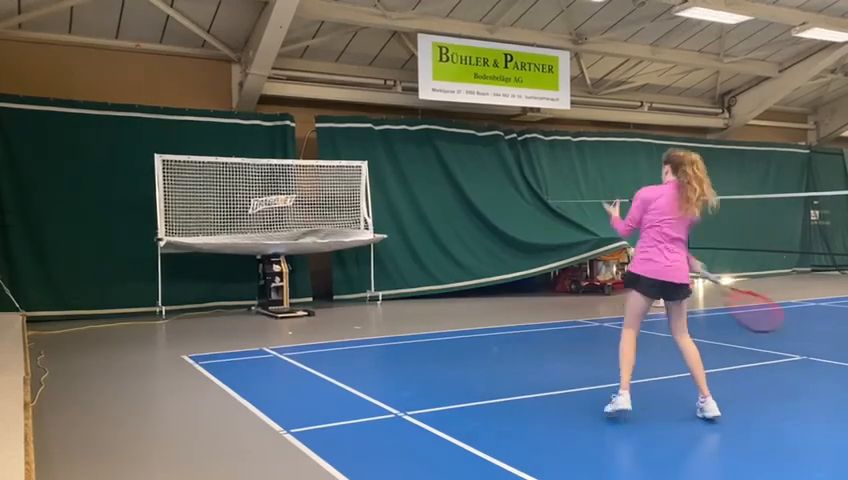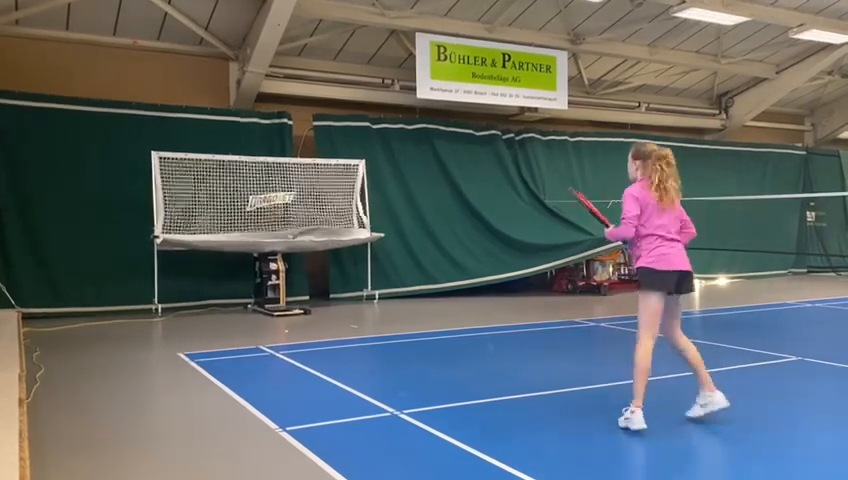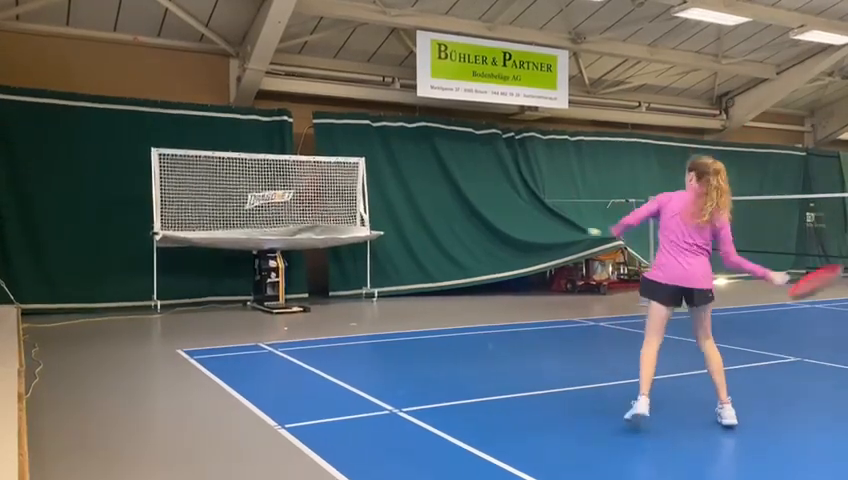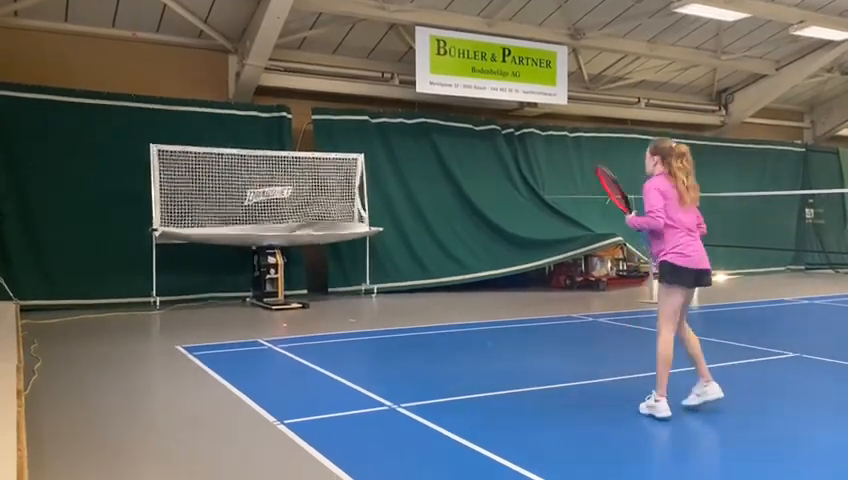
dt=1s
person 1, frame 1
left shoulder: (647, 194)
right shoulder: (692, 203)
left elbow: (625, 231)
left wrist: (614, 216)
right wrist: (690, 261)
left hip: (647, 271)
right hip: (676, 274)
left knee: (629, 332)
right knee: (682, 336)
left ankle: (623, 394)
right ankle: (706, 400)
person 1, frame 2
left shoulder: (633, 192)
right shoulder: (667, 193)
left elbow: (628, 230)
right elbow: (689, 231)
left wrist: (610, 233)
left hip: (654, 267)
right hip: (680, 266)
left knee: (646, 338)
right knee: (674, 334)
left ankle: (635, 410)
right ankle: (709, 393)
person 1, frame 3
left shoulder: (668, 199)
right shoulder: (718, 210)
left elbow: (632, 220)
right elbow: (731, 258)
left wrist: (617, 229)
right wrist: (767, 275)
left hip: (664, 278)
right hip: (699, 280)
left knee: (651, 341)
right knee: (705, 341)
left ankle: (643, 400)
right ankle: (725, 406)
person 1, frame 4
left shoulder: (655, 184)
right shoulder: (681, 188)
left elbow: (656, 219)
right elbow: (700, 227)
left wrist: (632, 220)
left hip: (677, 261)
right hip: (695, 262)
left knee: (666, 328)
right knee: (679, 325)
left ankle: (659, 399)
right ankle: (706, 383)
